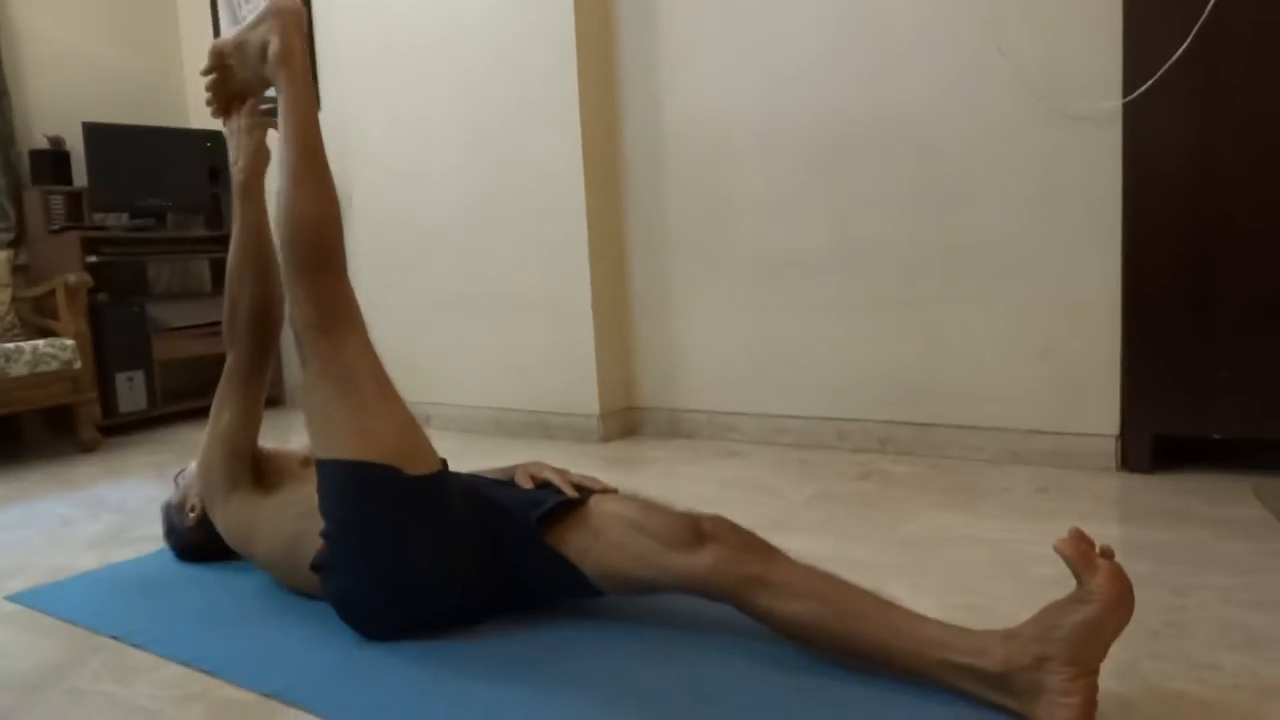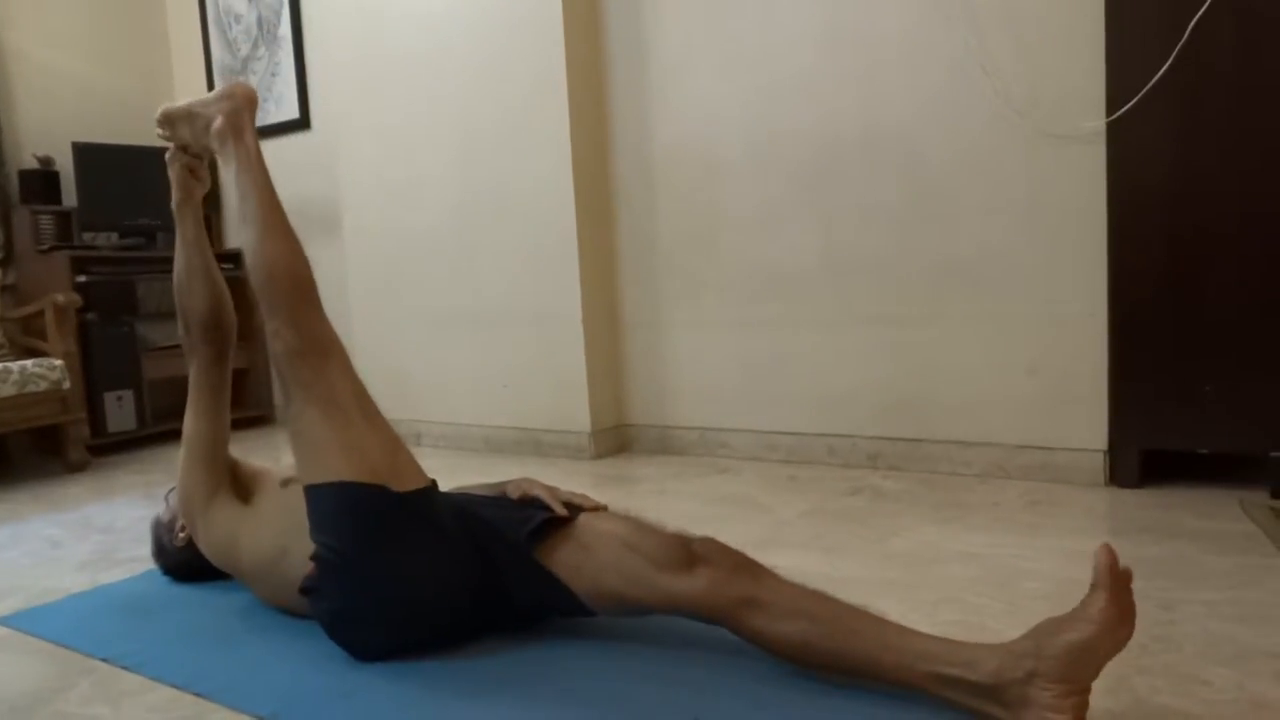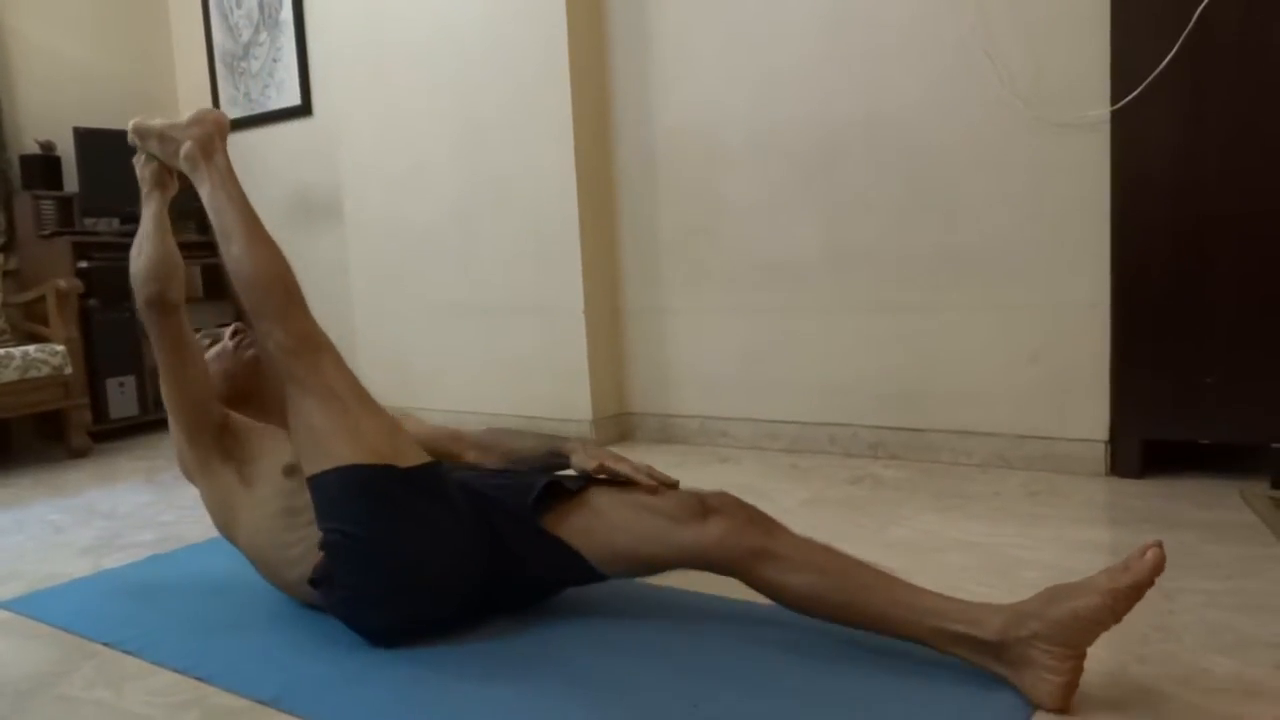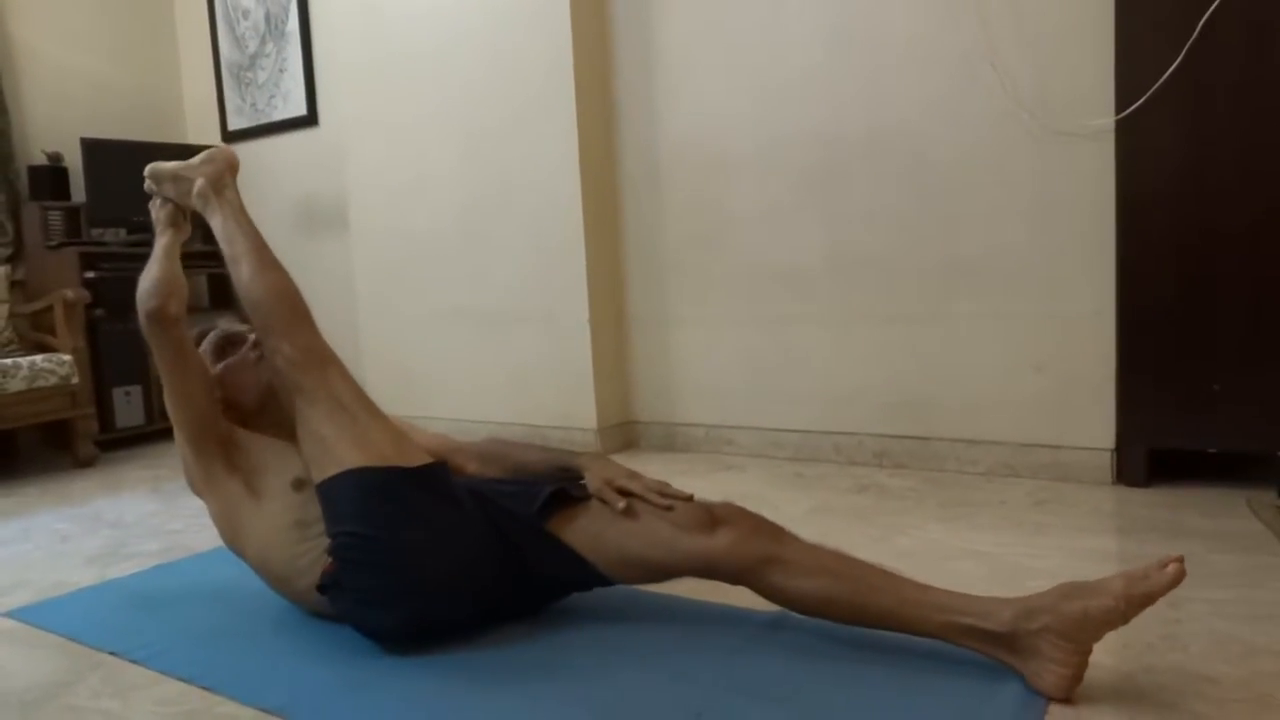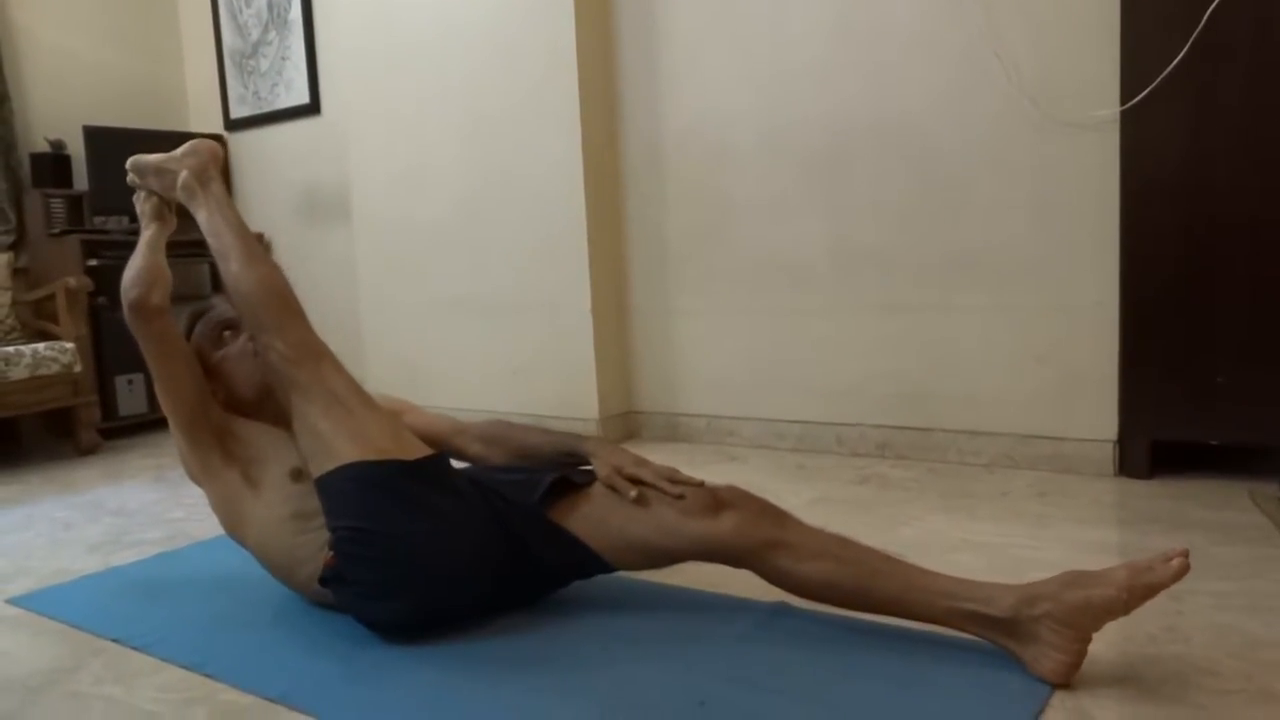
dt=1s
person 1, frame 1
left shoulder: (310, 472)
right shoulder: (229, 489)
right elbow: (249, 338)
left wrist: (517, 469)
right wrist: (248, 180)
left hip: (453, 545)
right hip: (387, 555)
left knee: (707, 545)
right knee: (317, 291)
person 1, frame 2
left shoulder: (293, 488)
right shoulder: (210, 498)
left elbow: (421, 486)
right elbow: (208, 343)
left wrist: (514, 487)
right wrist: (188, 205)
left hip: (445, 561)
right hip: (376, 574)
left knee: (704, 567)
right knee: (298, 329)
person 1, frame 3
left shoulder: (326, 423)
right shoulder: (212, 443)
left elbow: (471, 444)
right elbow: (159, 299)
left wrist: (570, 447)
right wrist: (158, 187)
left hip: (467, 536)
right hip: (389, 566)
left knee: (712, 521)
right knee: (296, 326)
person 1, frame 4
left shoulder: (342, 435)
right shoulder: (216, 458)
left elbow: (477, 454)
right elbow: (160, 315)
left wrist: (582, 463)
right wrist: (177, 222)
left hip: (470, 545)
right hip: (394, 573)
left knee: (719, 531)
right knee: (305, 344)
left ankle: (1014, 629)
person 1, frame 5
left shoulder: (343, 416)
right shoulder: (215, 445)
left elbow: (475, 434)
right elbow: (145, 308)
left wrist: (588, 448)
right wrist: (165, 211)
left hip: (473, 531)
right hip: (397, 566)
left knee: (725, 516)
right knee: (296, 338)
left ankle: (1016, 615)
